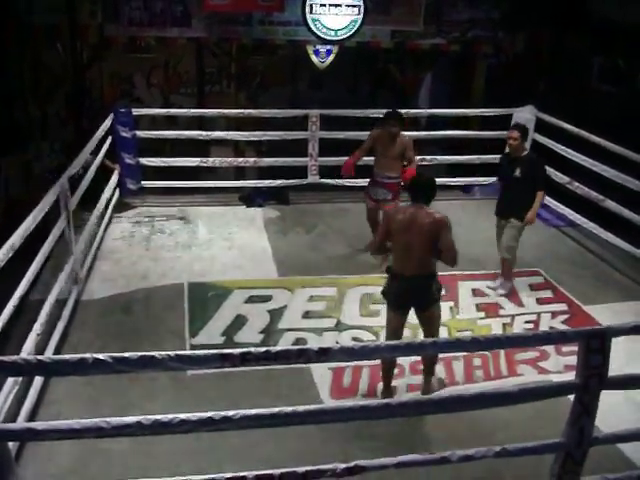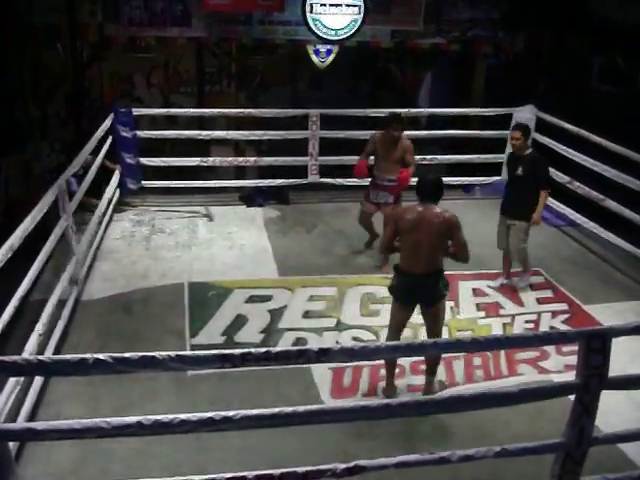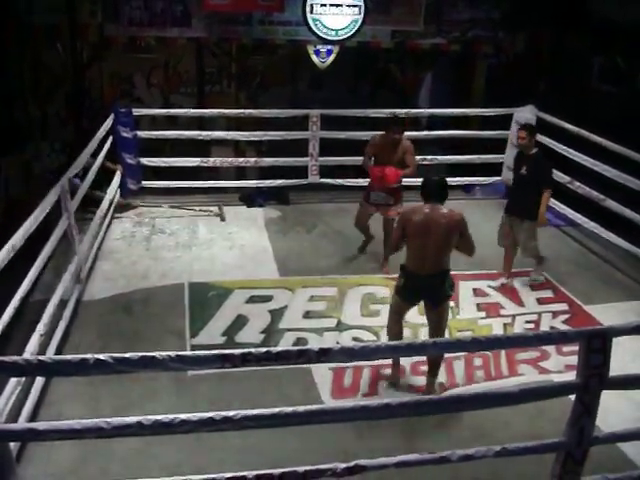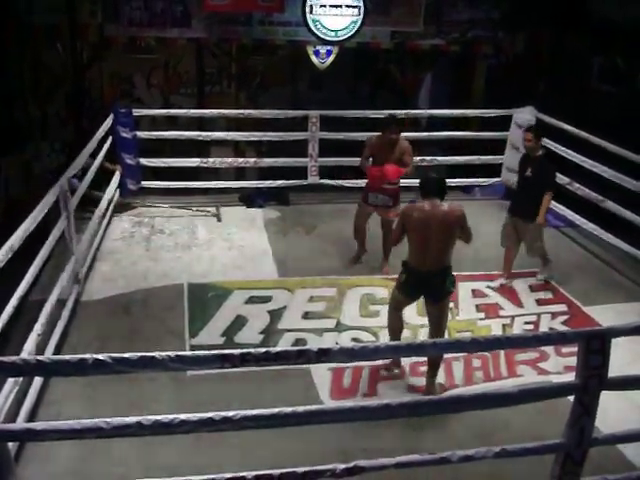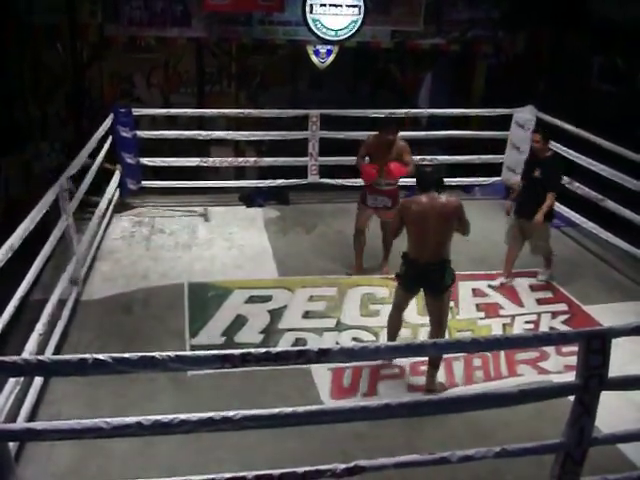
dt=0.1s
person 1, frame 1
left shoulder: (392, 215)
right shoulder: (439, 220)
left elbow: (375, 248)
right elbow: (451, 259)
right wrist: (433, 251)
left hip: (397, 283)
right hip: (425, 286)
left knee: (392, 340)
right knee: (431, 338)
left ankle: (386, 390)
right ankle: (427, 383)
person 1, frame 2
left shoulder: (400, 214)
right shoulder: (449, 219)
left elbow: (384, 248)
right elbow: (464, 257)
left hip: (404, 281)
right hip: (432, 283)
left knee: (394, 332)
right knee: (434, 336)
left ankle: (390, 385)
right ankle: (430, 384)
person 1, frame 3
left shoulder: (407, 215)
right shoulder: (456, 218)
left elbow: (392, 249)
right elbow: (470, 250)
left hip: (410, 280)
right hip: (438, 283)
left knee: (394, 315)
right knee: (437, 337)
left ankle: (395, 370)
right ankle: (431, 385)
person 1, frame 4
left shoulder: (409, 211)
right shoulder: (456, 213)
left elbow: (393, 241)
right elbow: (468, 238)
left hip: (412, 276)
right hip: (440, 279)
left knee: (394, 307)
right knee: (437, 333)
left ankle: (394, 358)
right ankle: (431, 384)
person 1, frame 5
left shoulder: (407, 205)
right shoulder: (454, 205)
left elbow: (393, 234)
right elbow: (465, 231)
left hip: (412, 268)
right hip: (439, 271)
left knee: (398, 308)
right knee: (438, 329)
right ankle: (431, 381)
person 2, frame 1
left shoulder: (533, 162)
right shoulder: (505, 159)
left elbow: (541, 189)
left wrist: (533, 211)
left hip: (519, 213)
right hip: (502, 210)
left knee: (507, 248)
right knee: (503, 248)
left ankle: (507, 280)
right ankle: (503, 277)
person 2, frame 2
left shoulder: (536, 161)
right shoulder: (511, 157)
left elbow: (544, 189)
left wrist: (538, 212)
left hip: (523, 213)
right hip: (506, 209)
left knee: (517, 247)
right knee: (505, 245)
left ankle: (526, 271)
right ankle: (505, 276)
person 2, frame 3
left shoulder: (540, 161)
right shoulder: (519, 156)
left elbow: (547, 189)
left wrist: (542, 212)
left hip: (528, 212)
right hip: (511, 208)
left knee: (528, 245)
right knee: (508, 243)
left ankle: (540, 263)
right ankle: (506, 276)
person 2, frame 4
left shoulder: (545, 162)
right shoulder: (525, 158)
left elbow: (549, 192)
left wrist: (542, 214)
left hip: (532, 214)
right hip: (515, 209)
left knee: (535, 245)
right knee: (509, 242)
left ankle: (546, 265)
right ankle: (505, 276)
person 2, frame 5
left shoulder: (553, 164)
right shoulder: (531, 158)
left elbow: (552, 192)
left wrist: (542, 213)
right wrist: (511, 200)
left hip: (537, 214)
right hip: (521, 210)
left knee: (541, 245)
right knee: (514, 242)
left ankle: (548, 268)
right ankle: (506, 275)
person 3, frame 1
left shoulder: (405, 142)
right shoulder: (376, 134)
left elbow: (412, 161)
right elbow: (362, 150)
left wrist: (411, 170)
right wrist: (352, 161)
left hip: (392, 184)
right hip: (376, 180)
right knee: (371, 216)
person 3, frame 2
left shoulder: (406, 144)
right shoulder: (376, 138)
left elbow: (412, 165)
right elbow: (365, 154)
left wrist: (407, 174)
right wrist: (362, 164)
left hip: (393, 188)
right hip: (376, 184)
right knee: (363, 219)
left ankle: (385, 259)
right ankle: (373, 235)
person 3, frame 3
left shoulder: (406, 146)
right shoulder: (376, 140)
left elbow: (412, 167)
right elbow: (366, 158)
left wrist: (398, 173)
right wrist: (371, 170)
left hip: (393, 189)
right hip: (375, 186)
left knee: (388, 226)
right knee: (359, 222)
left ankle: (385, 260)
right ankle: (368, 237)
person 3, frame 4
left shoulder: (404, 146)
right shoulder: (373, 141)
left elbow: (409, 167)
right elbow: (364, 160)
left wrist: (398, 171)
right wrist: (369, 169)
left hip: (391, 190)
right hip: (372, 187)
left knee: (387, 228)
right knee: (359, 223)
left ankle: (385, 261)
right ankle: (361, 249)
person 3, frame 5
left shoulder: (402, 146)
right shoulder: (370, 142)
left elbow: (410, 166)
right elbow: (359, 159)
left wrist: (401, 170)
right wrist: (364, 168)
left hip: (390, 191)
right hip: (370, 189)
left knee: (387, 229)
right knee: (359, 228)
left ankle: (385, 261)
right ankle: (358, 264)
